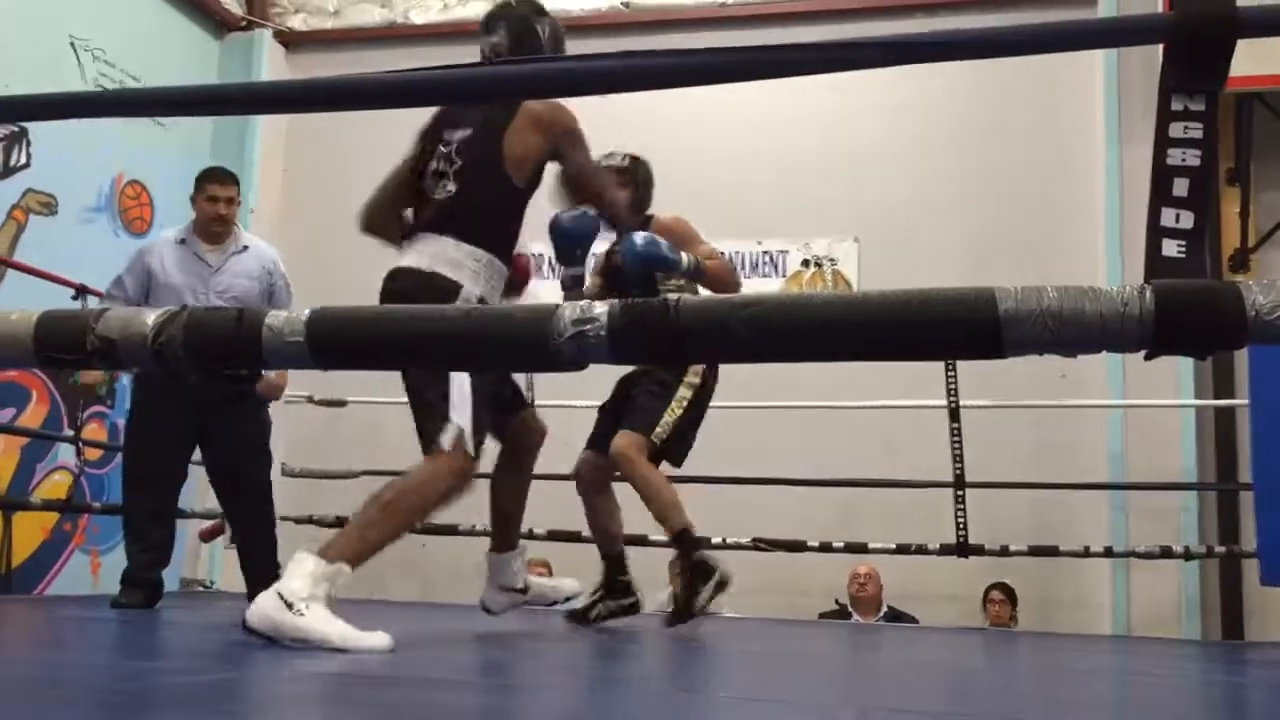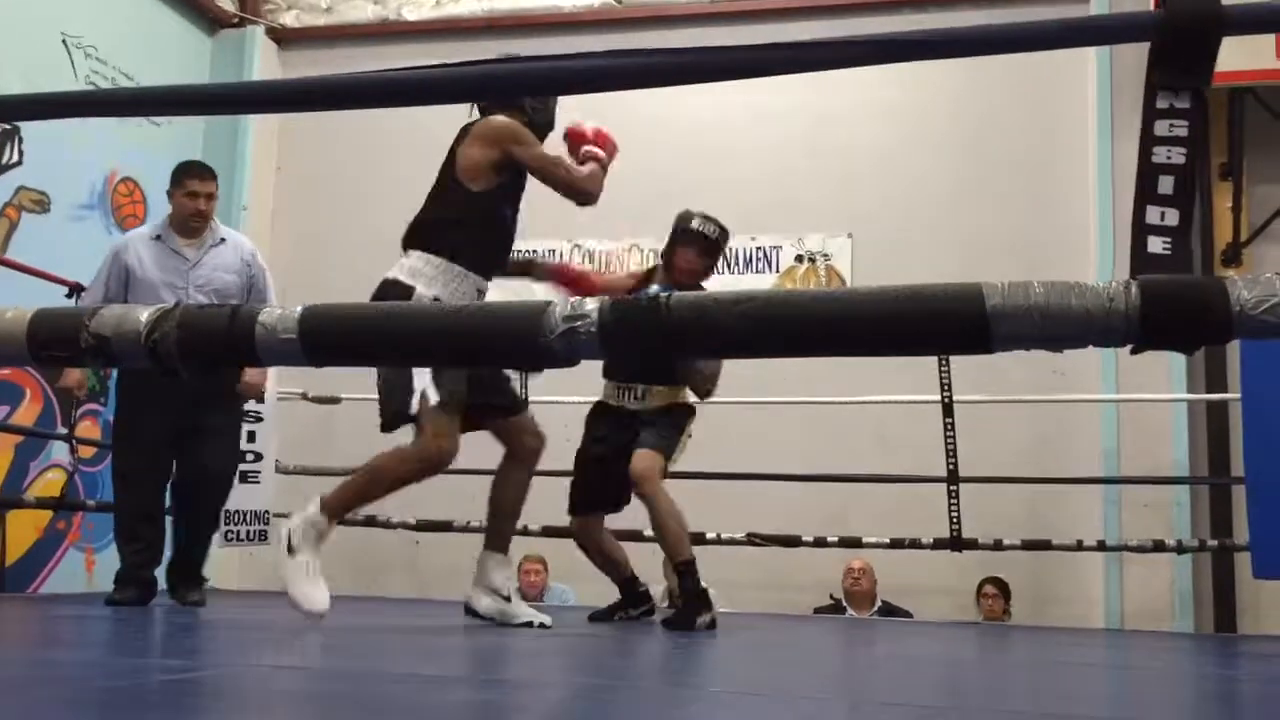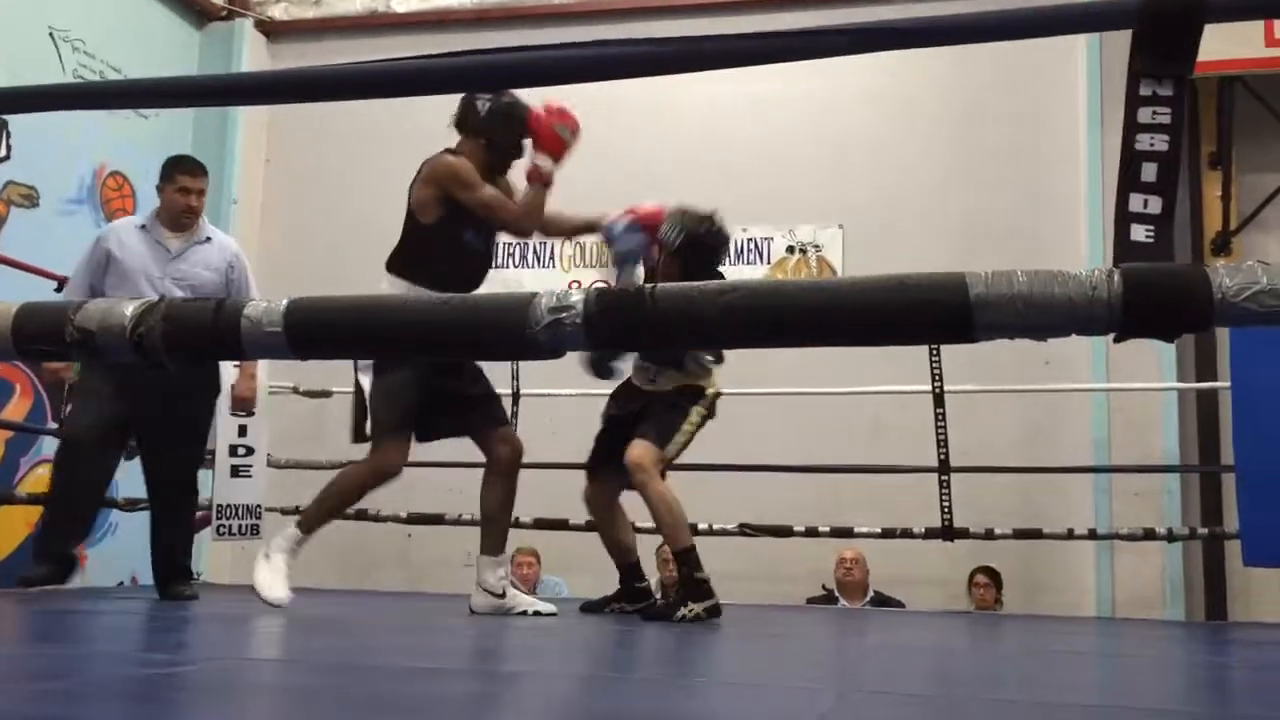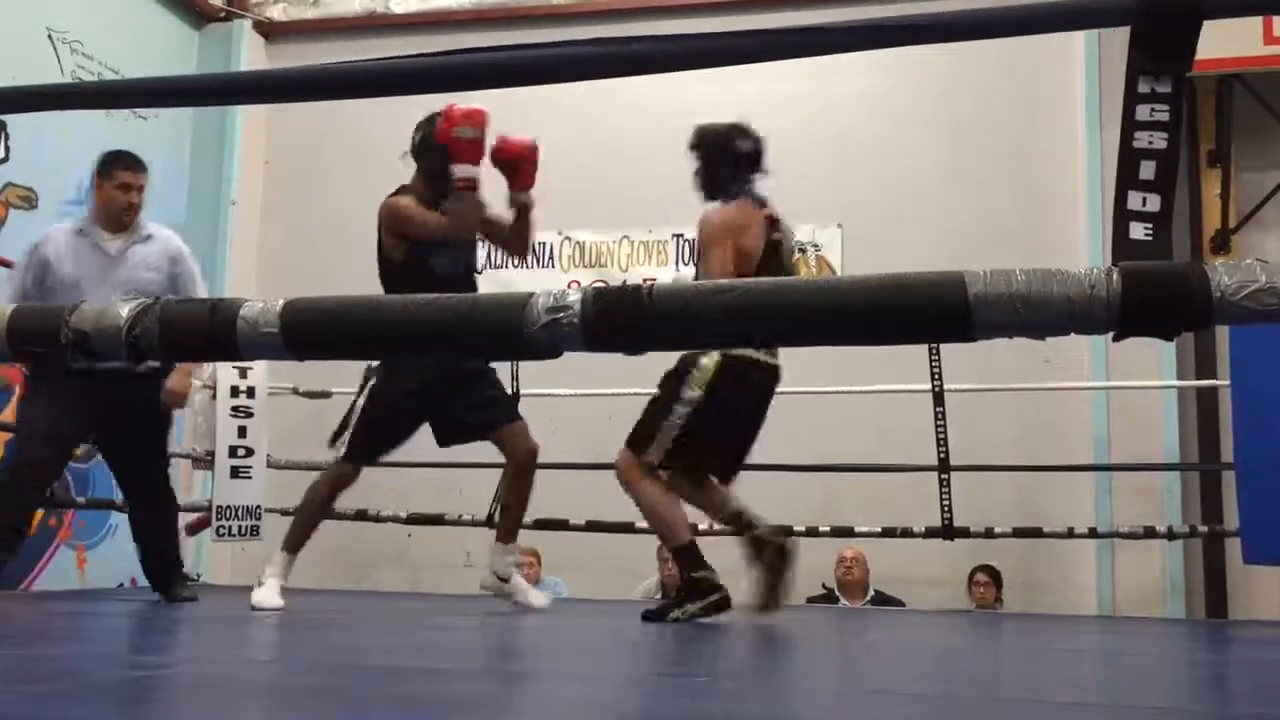
dt=0.3s
person 1, frame 1
left shoulder: (449, 119)
right shoulder: (545, 118)
left elbow: (375, 216)
right elbow: (613, 209)
left hip: (421, 291)
right hip: (448, 298)
left knee: (523, 431)
right knee: (452, 466)
left ankle: (508, 577)
right ankle: (296, 594)
person 1, frame 2
left shoulder: (498, 158)
right shoulder: (499, 130)
right elbow: (584, 191)
right wrist: (597, 153)
right hip: (417, 305)
left knee: (526, 439)
right knee: (436, 443)
left ankle: (494, 586)
right ankle: (306, 531)
person 1, frame 3
left shoulder: (486, 181)
right shoulder: (448, 167)
left elbow: (539, 221)
right elbow: (520, 222)
left wrist: (609, 222)
right wrist: (547, 161)
left knee: (505, 450)
right knee: (388, 457)
left ankle: (493, 584)
right ankle: (285, 544)
person 1, frame 4
left shoulder: (457, 204)
right shoulder: (399, 208)
left elbow: (518, 245)
right elbow: (458, 230)
left wrist: (522, 192)
right wrist: (465, 167)
left hip: (460, 356)
right hip: (406, 359)
left knee: (523, 449)
right knee: (345, 469)
left ankle: (504, 568)
right ankle: (277, 571)
person 2, frame 1
left shoulder: (668, 229)
right shoulder: (610, 258)
left elbow: (730, 281)
left wrist: (680, 263)
right wrist: (570, 266)
left hip: (684, 366)
right hip: (643, 371)
left knee: (627, 452)
right knee: (589, 473)
left ankle: (698, 566)
right ankle: (616, 586)
person 2, frame 2
right shoulder: (629, 286)
left elbow: (705, 388)
left hip: (664, 413)
right hip: (612, 411)
left knee: (643, 476)
right knee: (584, 522)
left ankle: (694, 596)
right ankle: (635, 596)
person 2, frame 3
right shoulder: (658, 270)
left hip: (686, 394)
right hip: (641, 387)
left knee: (640, 464)
right knee: (599, 492)
left ankle: (696, 589)
right ankle: (633, 588)
person 2, frame 4
left shoulder: (722, 220)
right shoulder: (772, 223)
left hip: (723, 364)
right hip: (755, 366)
left knee: (634, 467)
right knee: (686, 477)
left ankle: (700, 583)
right ankle: (762, 540)
person 3, frame 1
left shoulder: (263, 259)
right shoulder: (156, 252)
right elbow: (117, 307)
left wrist: (280, 368)
left hip: (237, 390)
right hip: (165, 387)
left knee: (249, 487)
right knee: (150, 484)
left ankle: (265, 584)
right ankle: (142, 581)
person 3, frame 2
left shoulder: (241, 252)
right shoulder: (132, 247)
right elbow: (96, 310)
left wrist: (258, 366)
right wrist: (77, 364)
left hip: (217, 385)
right hip: (147, 383)
left knee: (210, 480)
right knee: (139, 483)
left ankle: (186, 577)
right ankle: (136, 578)
person 3, frame 3
left shoulder: (226, 253)
right shoulder: (116, 237)
right elbow: (77, 299)
left wrist: (247, 376)
left hip: (186, 382)
right hip: (113, 371)
left knee: (176, 480)
right knee: (80, 448)
left ankle: (174, 575)
right ankle: (54, 557)
person 3, frame 4
left shoulder: (169, 249)
right shoulder: (53, 244)
left wrist: (182, 372)
left hip: (137, 389)
right hip: (61, 382)
left knee: (149, 486)
left ankle: (169, 576)
